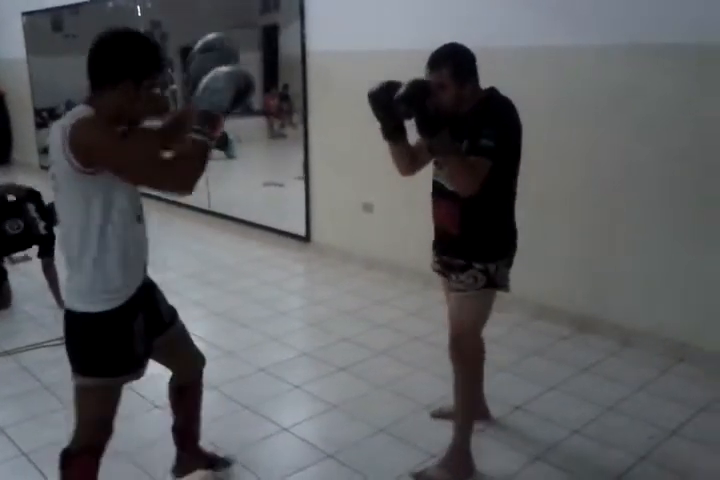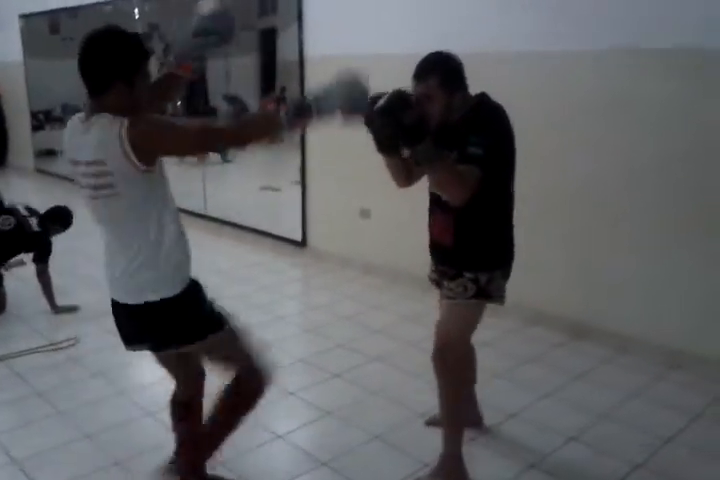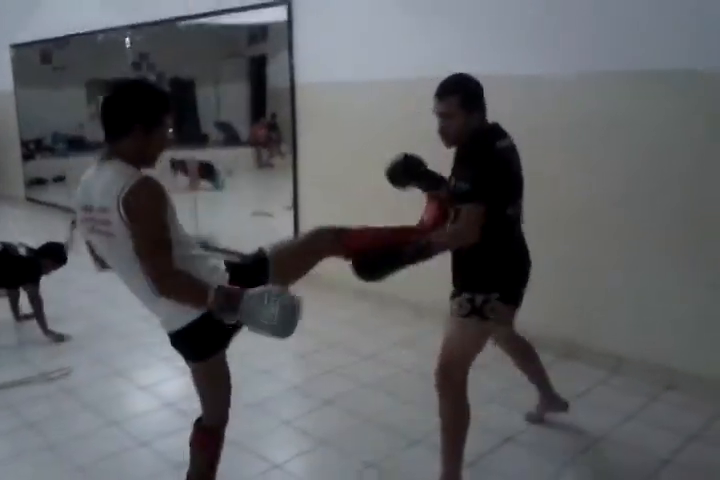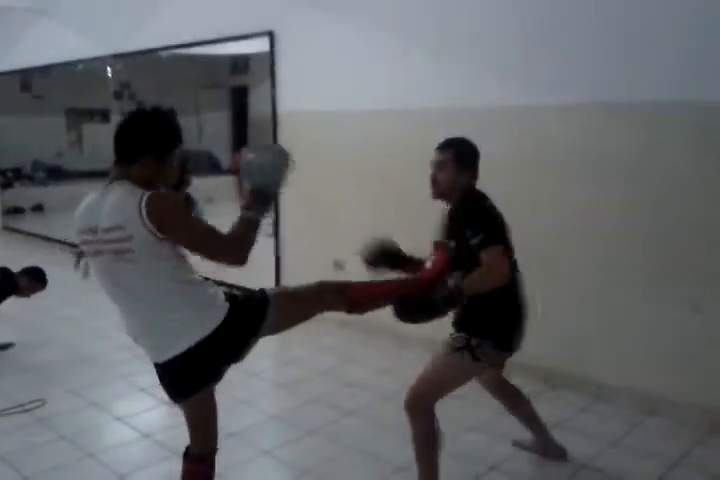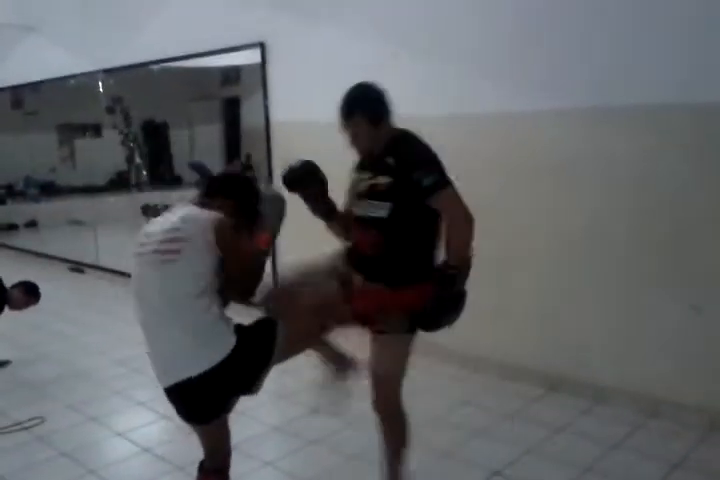
dt=0.3s
person 1, frame 1
left shoulder: (497, 116)
right shoulder: (449, 114)
left elbow: (469, 183)
right elbow: (408, 166)
left wrist: (435, 133)
right wrist: (392, 126)
left hip: (483, 250)
right hip: (451, 241)
left knee: (461, 343)
right knee: (465, 331)
right ankle: (475, 403)
person 1, frame 2
left shoulder: (487, 122)
right shoulder: (447, 124)
left elbow: (459, 191)
right elbow: (410, 174)
left wrist: (407, 140)
right wrist: (392, 143)
left hip: (479, 259)
right hip: (451, 253)
left knee: (446, 353)
right knee: (458, 339)
right ankle: (467, 411)
person 1, frame 3
left shoulder: (474, 153)
right shoulder: (493, 143)
left elbow: (469, 229)
left hip: (486, 282)
right hip: (502, 270)
left knee: (449, 375)
right knee: (505, 338)
right ankle: (550, 398)
person 1, frame 4
left shoulder: (472, 214)
right shoulder: (459, 212)
left elbow: (499, 271)
right elbow: (450, 268)
left wrist: (447, 294)
right wrist: (402, 262)
left hip: (486, 327)
right hip: (497, 320)
left knee: (417, 402)
right knee: (494, 383)
right ankle: (548, 443)
person 1, frame 5
left shoulder: (412, 157)
right shoulder: (366, 164)
left elbow: (461, 218)
right elbow: (347, 230)
left wrist: (454, 274)
right wrist: (317, 200)
left hip: (399, 287)
right hip: (356, 275)
left knee: (385, 396)
person 2, frame 1
left shoulder: (104, 129)
right shoulder: (88, 132)
left elbow: (162, 142)
right elbow: (177, 179)
left wrist: (197, 107)
right wrist: (209, 115)
left hip: (132, 290)
right hip: (101, 310)
left knee: (191, 365)
right knee: (92, 434)
person 2, frame 2
left shoulder: (79, 128)
right shoulder: (135, 133)
left elbow: (148, 101)
right elbow: (230, 135)
right wrist: (303, 111)
left hip: (129, 299)
right hip: (167, 297)
left knee: (190, 378)
right knee: (251, 378)
person 2, frame 3
left shoulder: (87, 187)
right shoulder: (140, 189)
left elbow: (103, 260)
right elbow: (165, 278)
right wrist: (240, 303)
left hip: (182, 322)
right hip: (213, 298)
left knee: (213, 415)
right knee: (323, 238)
person 2, frame 4
left shoulder: (86, 212)
right shoulder: (154, 204)
right elbow: (234, 253)
right wrist: (258, 197)
left hip: (170, 357)
right hip: (214, 325)
left knee: (201, 445)
right knee: (325, 293)
right ankle: (421, 283)
person 2, frame 5
left shoulder: (153, 228)
right shoulder: (219, 225)
right elbow: (243, 289)
left hip: (179, 382)
right hip: (223, 358)
right knee: (329, 308)
